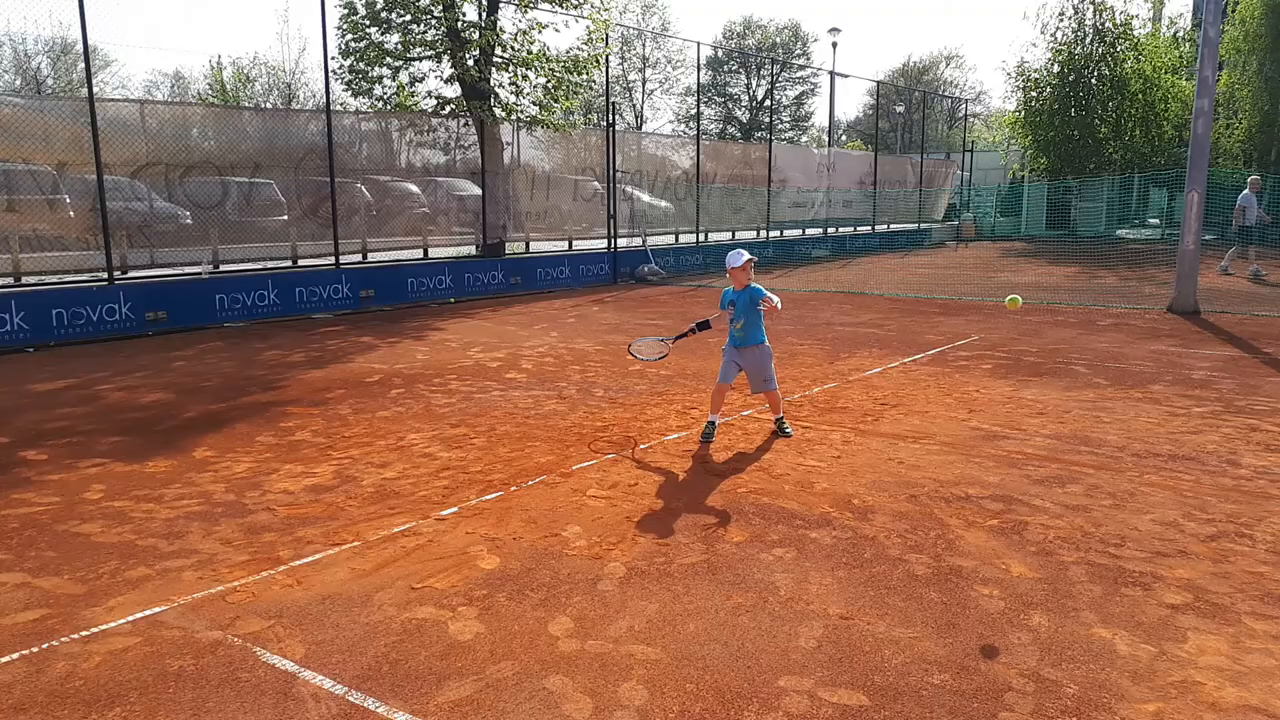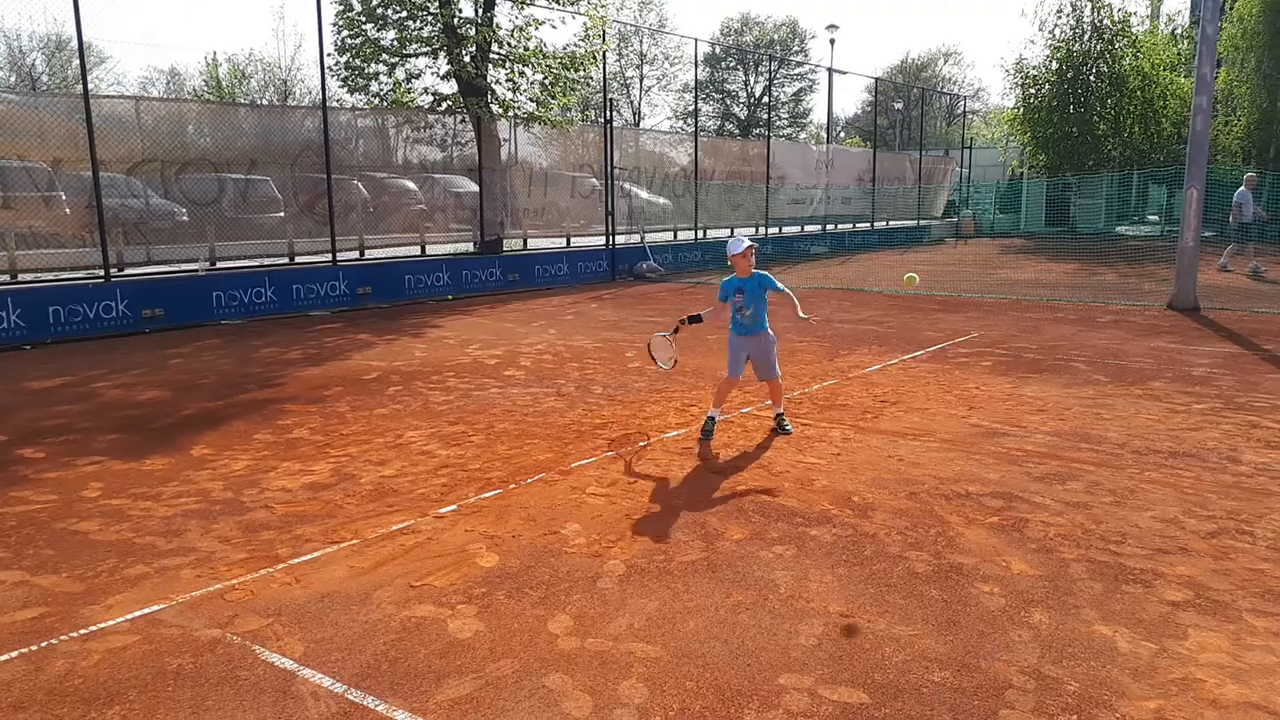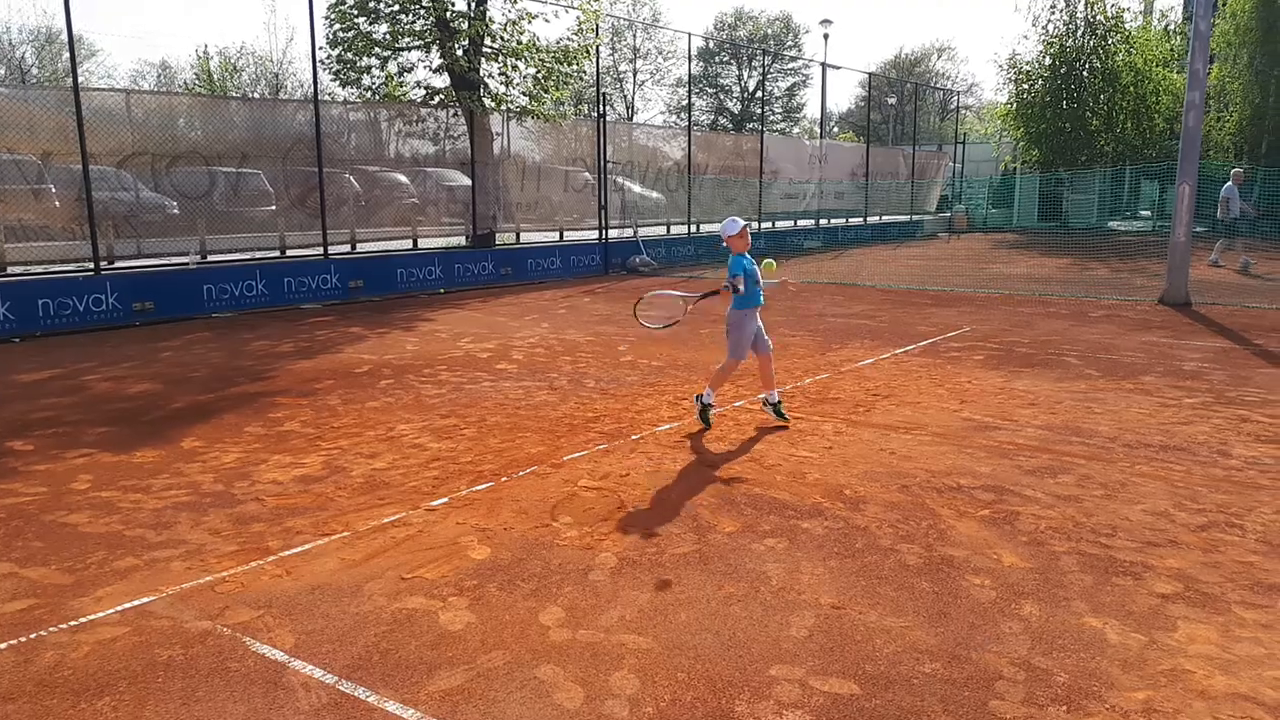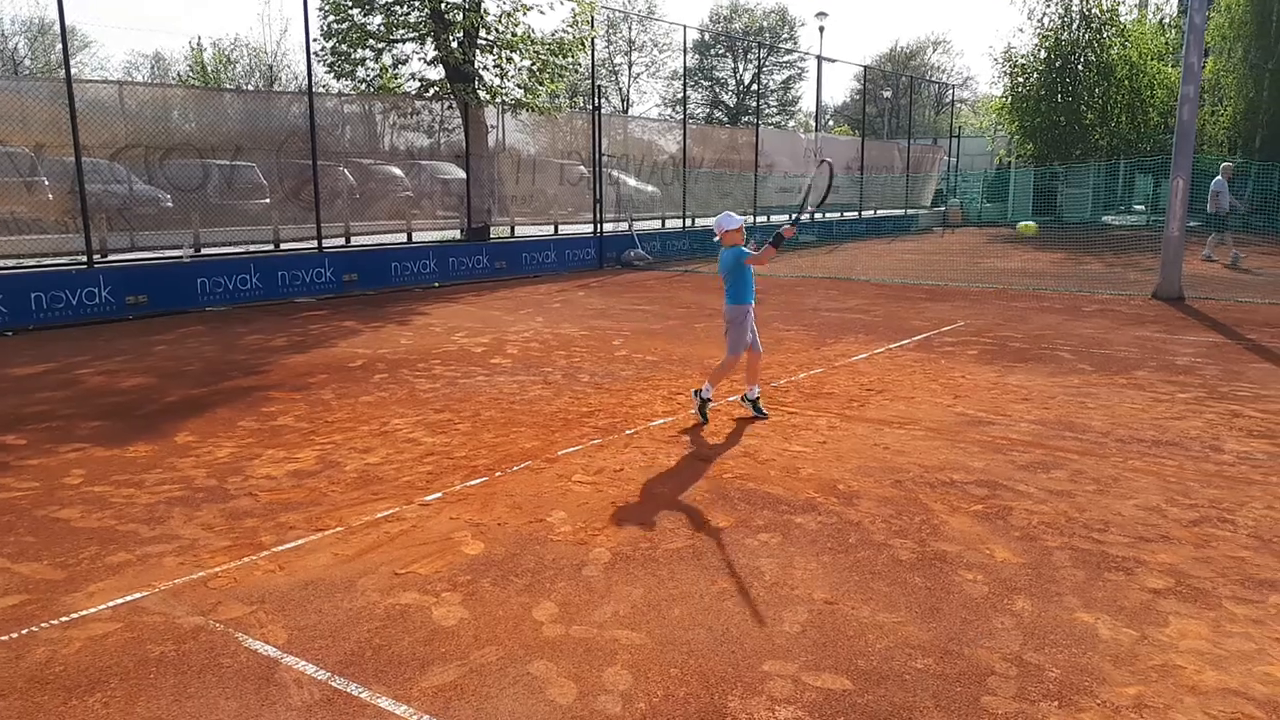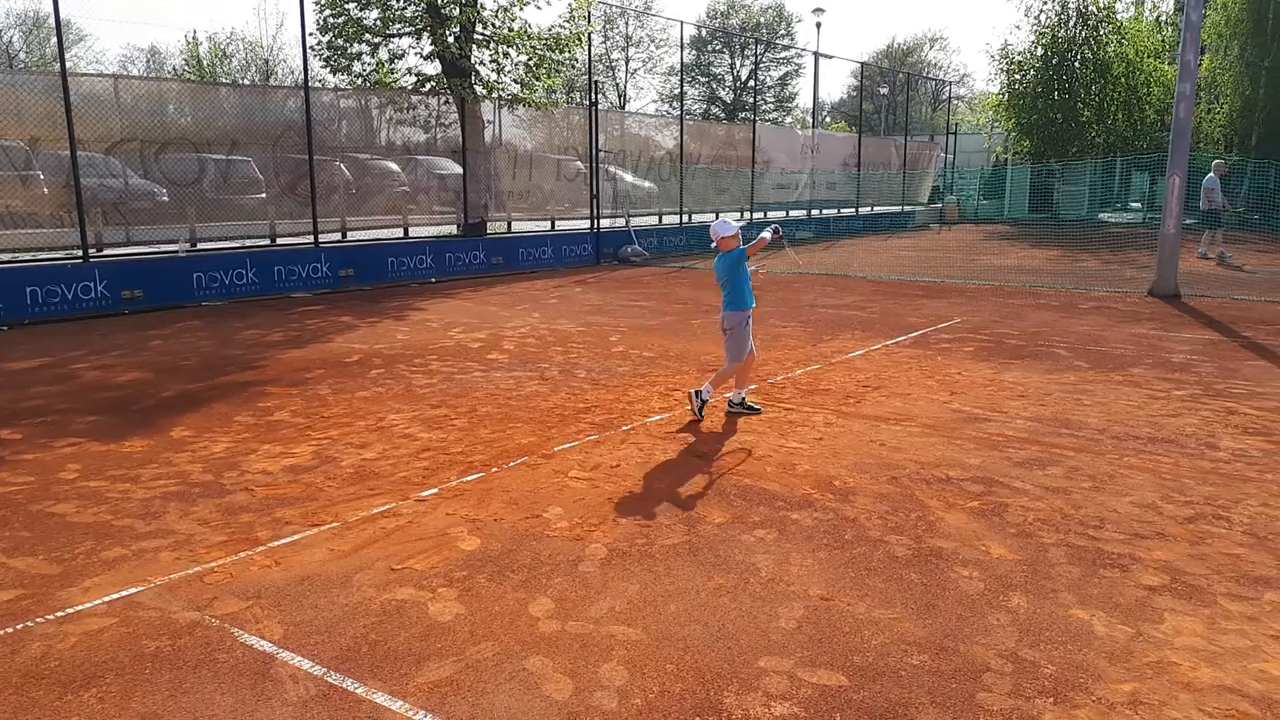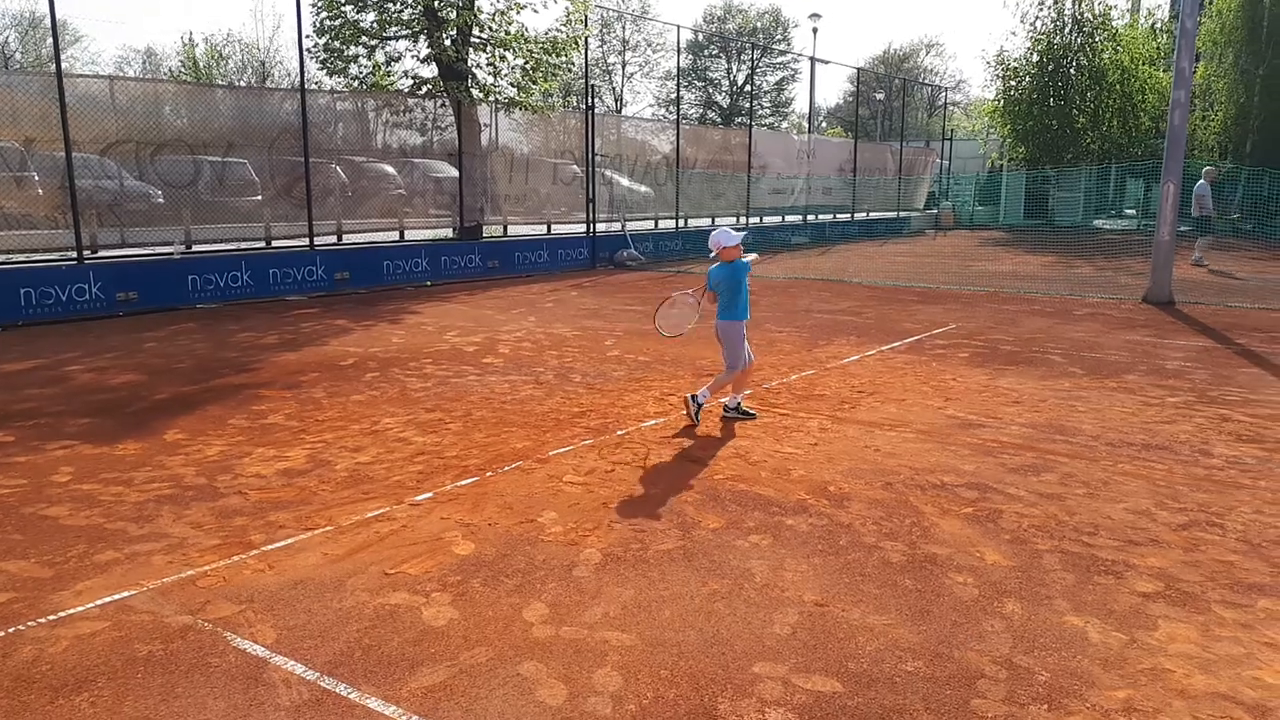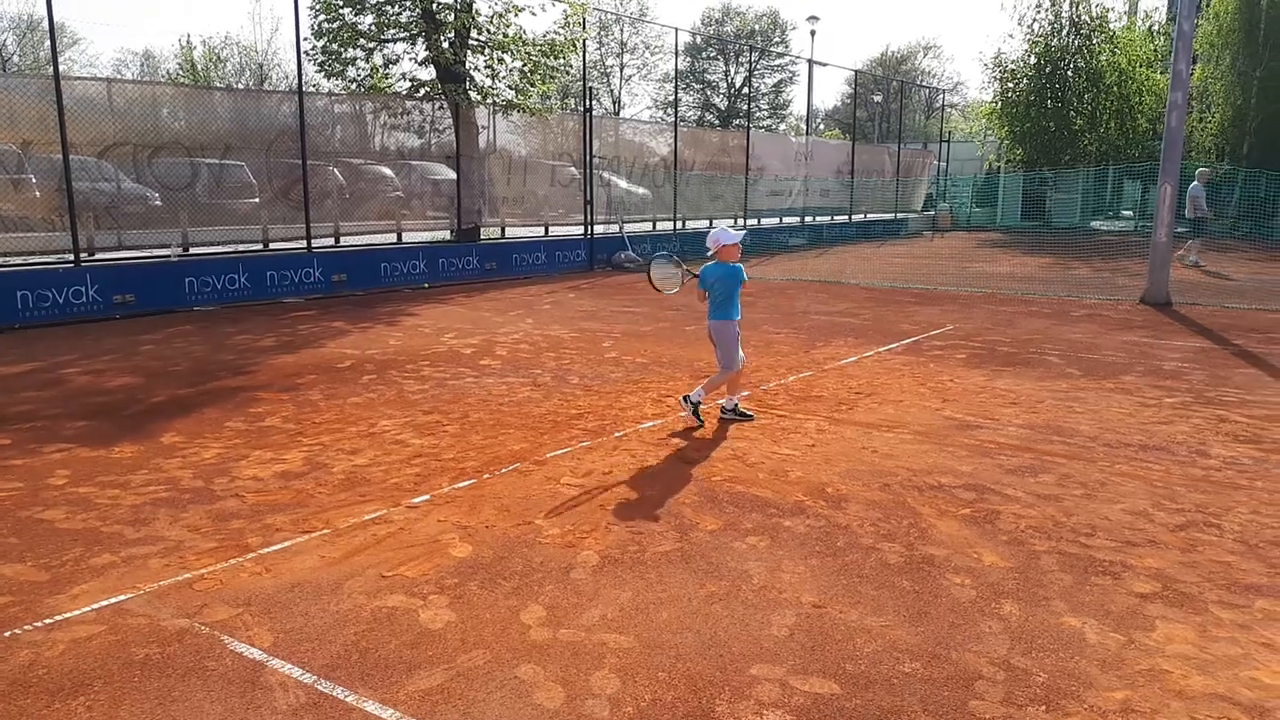
dt=0.1s
person 1, frame 1
left shoulder: (756, 292)
right shoulder: (727, 294)
left elbow: (776, 302)
left wrist: (773, 307)
left hip: (757, 349)
right hip: (734, 349)
left knee: (770, 391)
right knee: (721, 386)
left ankle: (779, 419)
right ankle: (712, 424)
person 1, frame 2
left shoulder: (762, 278)
right shoulder: (727, 283)
left elbow: (787, 294)
right elbow: (718, 311)
left wrist: (799, 312)
right wrist: (694, 318)
left hip: (761, 337)
right hip: (738, 338)
left knee: (774, 379)
right knee: (732, 379)
left ankle: (779, 415)
right ankle: (712, 418)
person 1, frame 3
left shoulder: (747, 257)
right shoulder: (737, 261)
right elbow: (738, 285)
right wrist: (733, 287)
left hip: (752, 314)
right hip: (741, 315)
left knee: (766, 356)
right knee: (733, 361)
left ankle: (772, 400)
right ankle: (705, 400)
person 1, frame 4
left shoulder: (725, 254)
right shoulder: (737, 253)
right elbow: (760, 259)
right wrist: (779, 237)
left hip: (743, 310)
right hip: (739, 311)
left knee: (755, 354)
right knee: (732, 359)
left ankle: (751, 396)
right ankle: (703, 395)
person 1, frame 5
left shoulder: (719, 261)
right shoulder: (734, 257)
right elbow: (761, 242)
right wrist: (772, 230)
left hip: (733, 315)
right hip: (738, 317)
left knee: (750, 359)
right knee: (736, 364)
left ankle: (738, 400)
right ankle: (701, 395)
person 1, frame 6
left shoulder: (713, 272)
right shoulder: (739, 266)
right elbow: (752, 257)
right wrist: (748, 257)
left hip: (724, 323)
right hip: (733, 325)
left knee: (747, 365)
right knee: (733, 372)
left ankle: (733, 405)
right ankle: (698, 400)
person 1, frame 7
left shoulder: (706, 270)
right shoulder: (737, 270)
left elbow: (701, 298)
left hip: (714, 323)
right hip: (726, 324)
left knee: (737, 366)
right knee: (728, 371)
left ankle: (730, 407)
right ankle: (693, 400)
